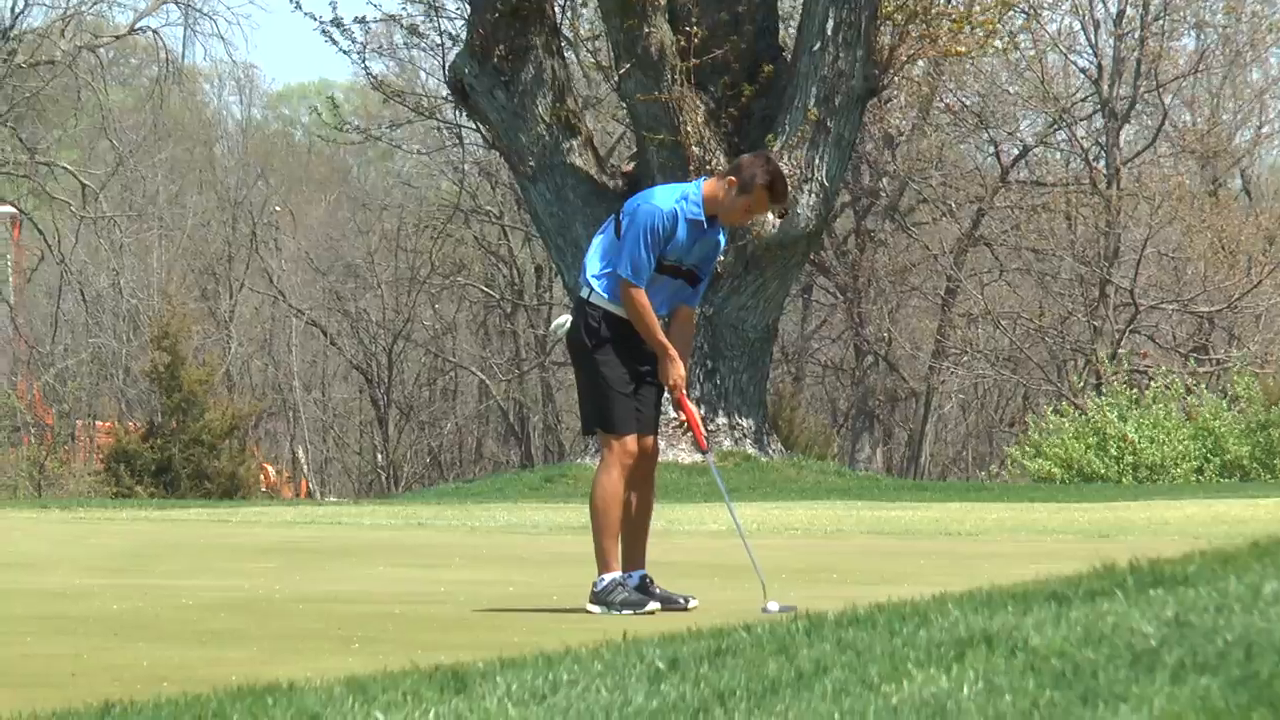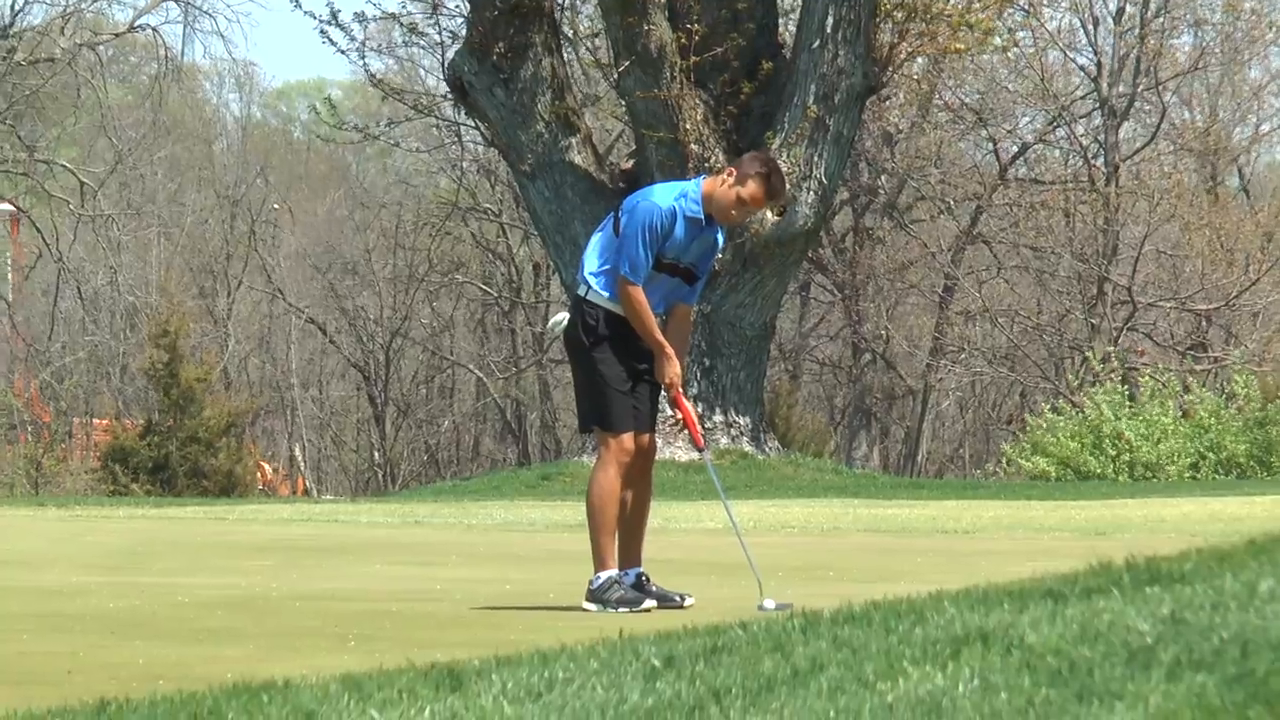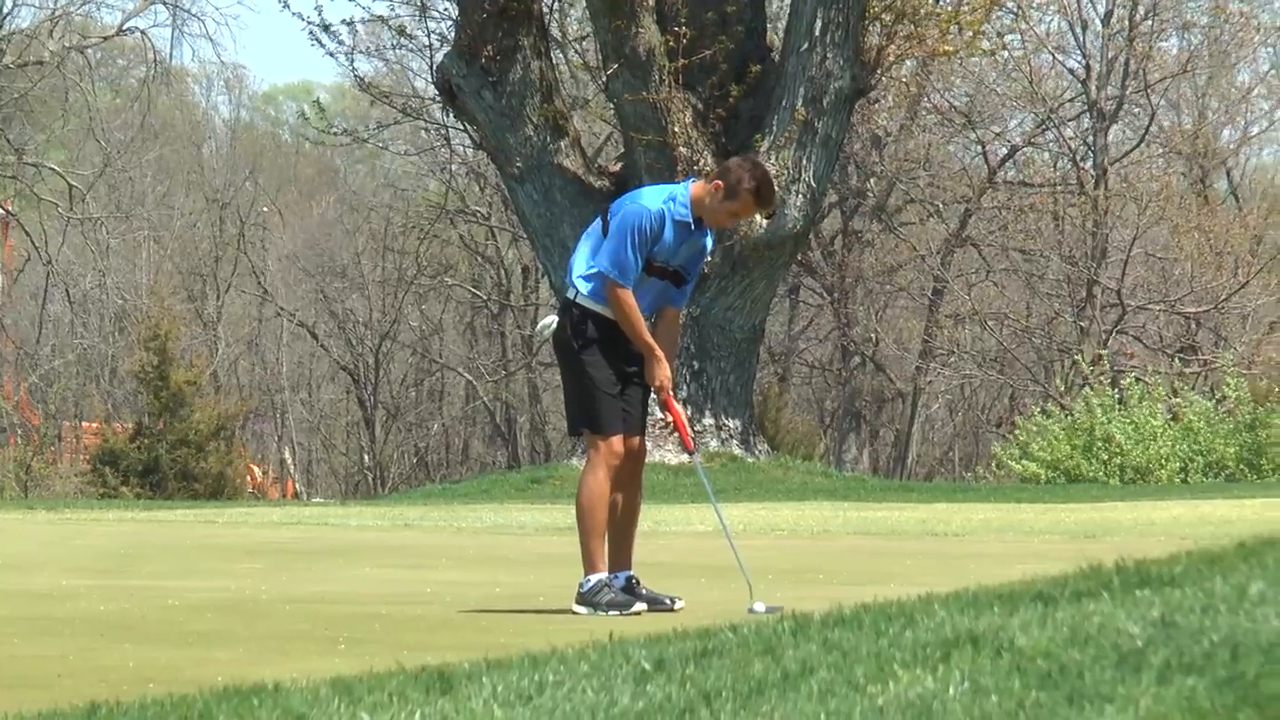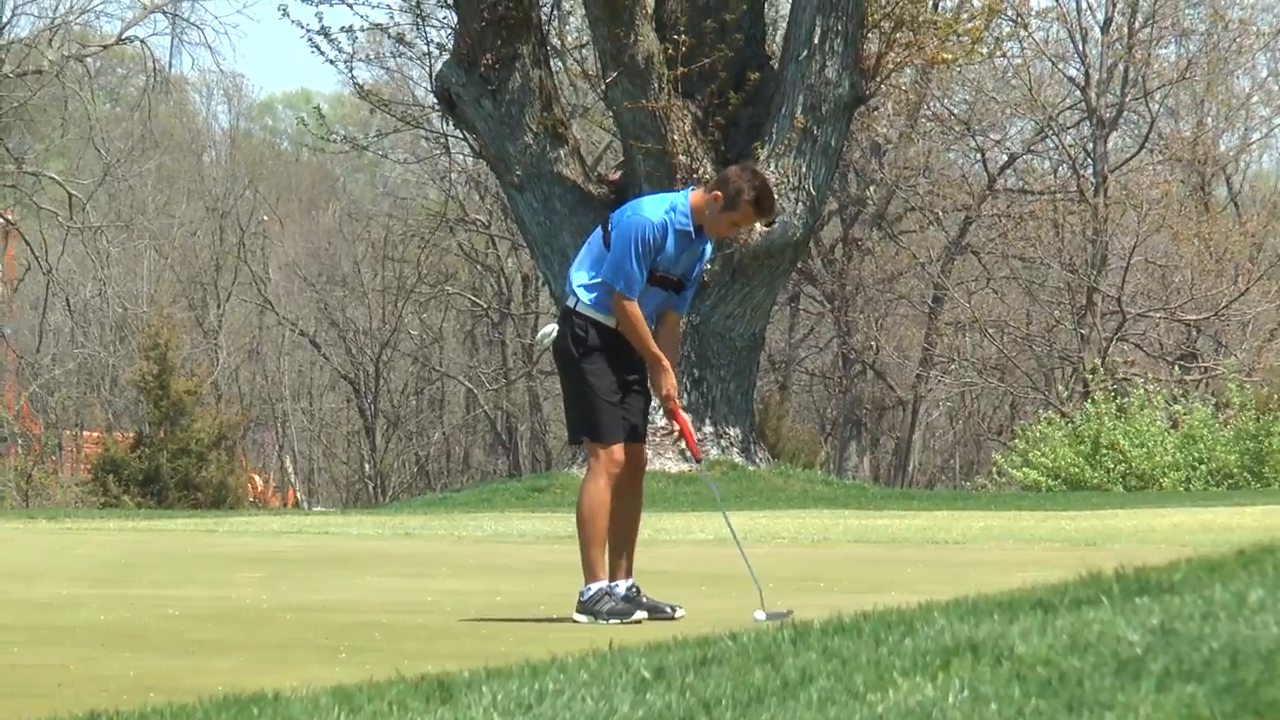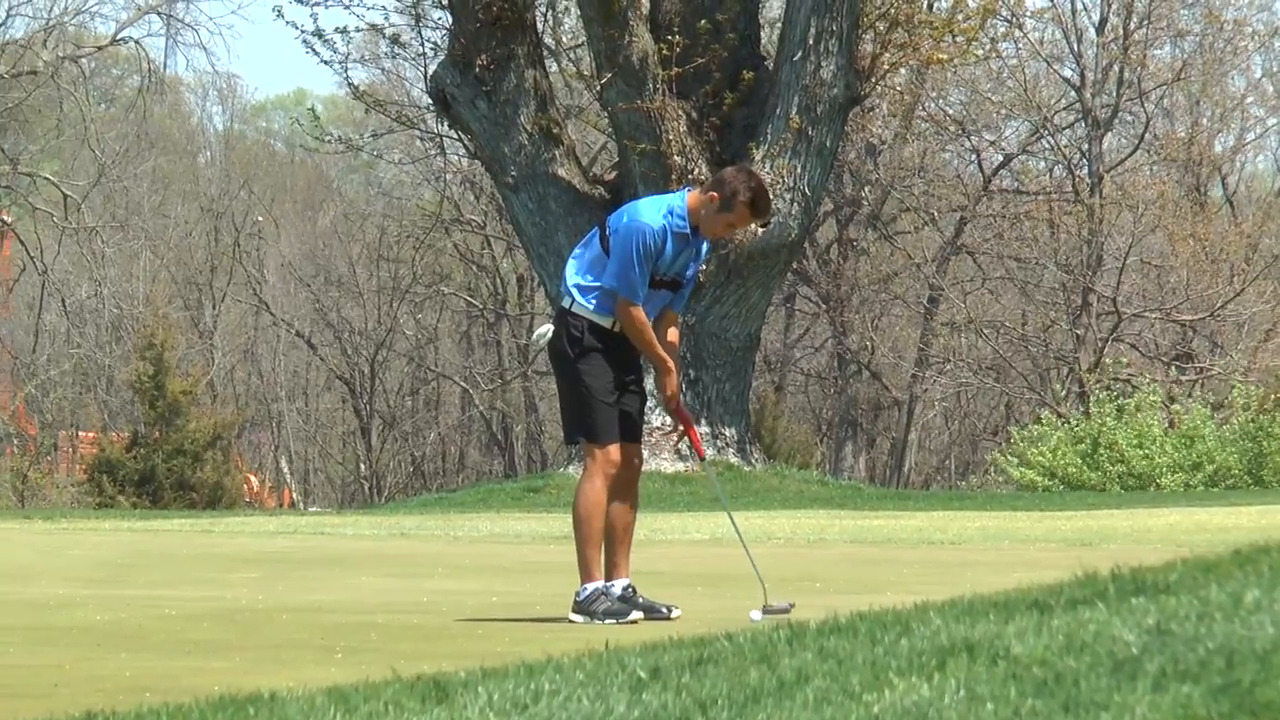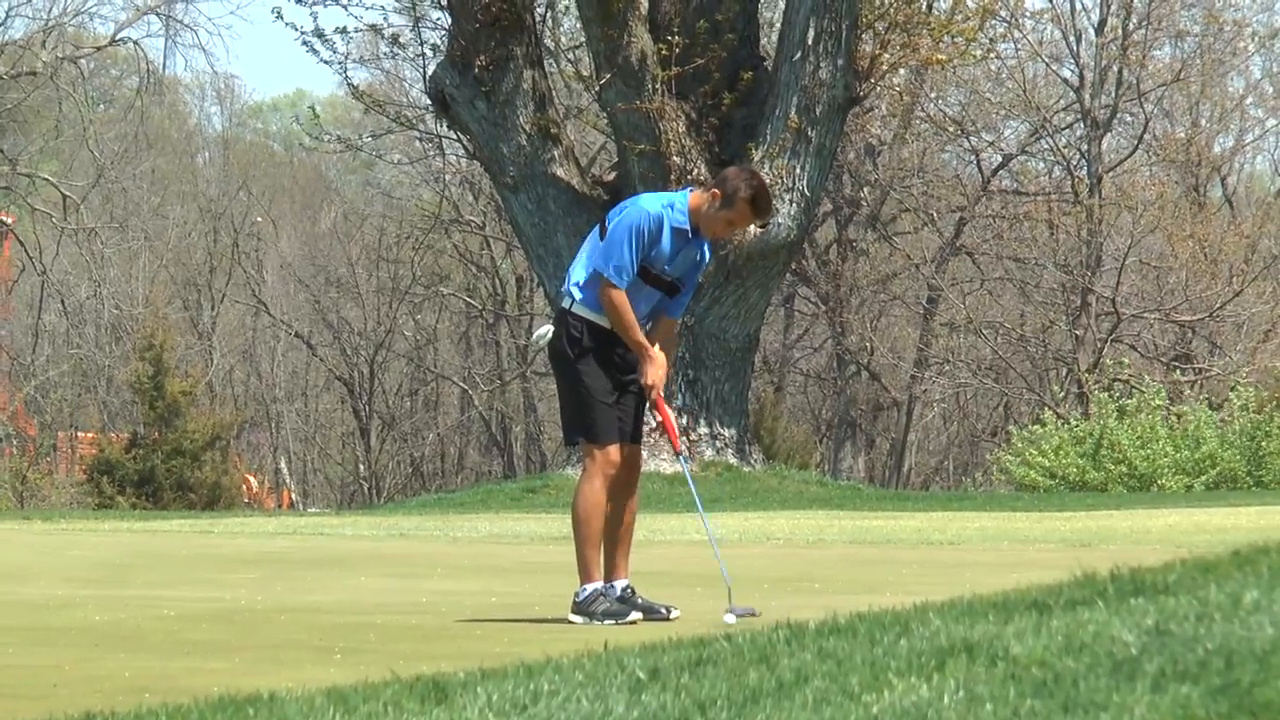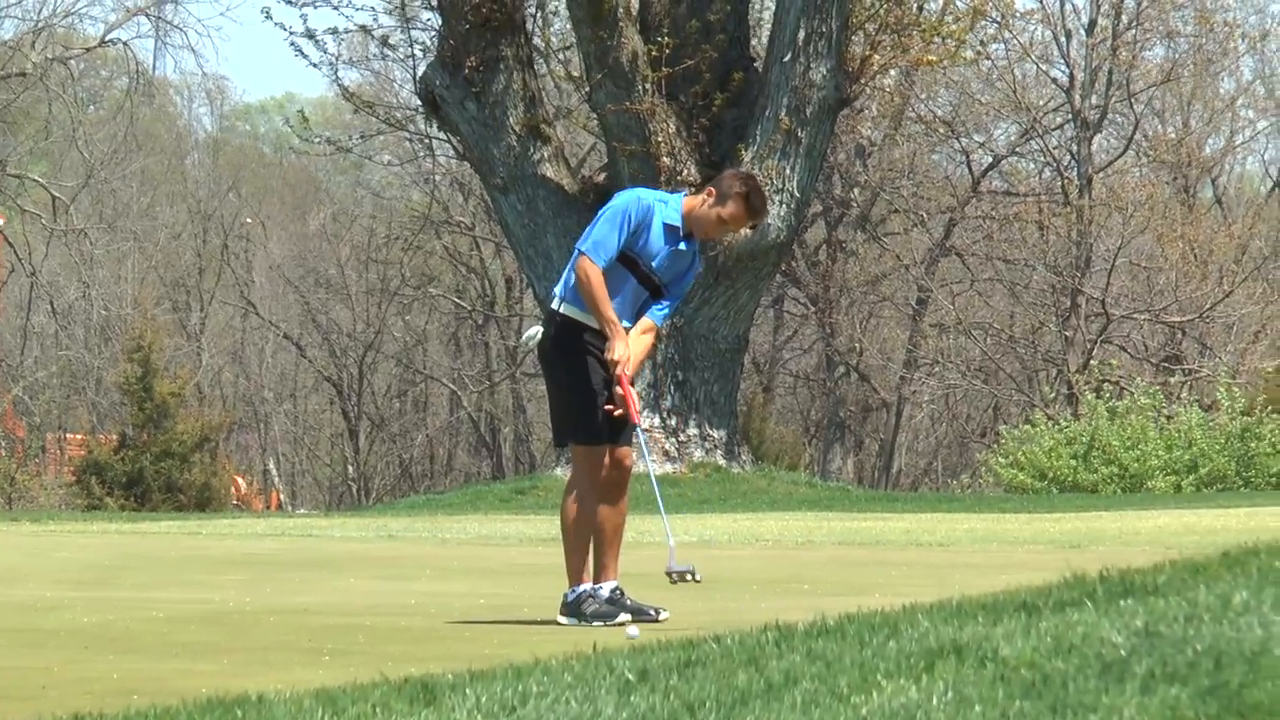
dt=0.3s
person 1, frame 1
left shoulder: (714, 236)
right shoulder: (658, 208)
left elbow: (684, 310)
right elbow: (630, 288)
left wrist: (680, 381)
right wrist: (668, 355)
left hip: (643, 334)
right hip: (602, 326)
left knee: (646, 455)
right knee: (621, 451)
left ankle: (636, 578)
right ankle: (607, 584)
person 1, frame 2
left shoulder: (713, 236)
right shoulder: (656, 206)
left elbow: (681, 309)
right elbow: (627, 285)
left wrist: (674, 375)
right wrist: (664, 354)
left hip: (639, 332)
right hip: (599, 324)
left knee: (643, 453)
right knee: (617, 448)
left ankle: (631, 576)
right ankle: (603, 581)
person 1, frame 3
left shoulder: (702, 239)
right shoulder: (645, 208)
left elbow: (670, 311)
right elbow: (616, 288)
left wrist: (665, 381)
right wrist: (654, 356)
left hip: (630, 334)
right hip: (589, 325)
left knee: (633, 455)
right knee: (607, 451)
left ankle: (622, 579)
right ankle: (593, 584)
person 1, frame 4
left shoulder: (702, 245)
right shoulder: (647, 219)
left elbow: (670, 317)
right elbow: (623, 300)
left wrist: (669, 387)
right wrist: (660, 368)
left hip: (629, 341)
right hip: (589, 334)
left knee: (634, 464)
right knee: (608, 460)
left ankle: (623, 587)
right ankle: (594, 593)
person 1, frame 5
left shoulder: (698, 243)
right shoulder: (646, 223)
left elbow: (669, 317)
right elbow: (628, 306)
left wrist: (672, 386)
right wrist: (665, 368)
left hip: (624, 342)
right hip: (584, 334)
left knee: (630, 464)
right knee: (605, 460)
left ankle: (619, 586)
right ankle: (589, 592)
person 1, frame 6
left shoulder: (699, 253)
right shoulder: (646, 213)
left elbow: (665, 324)
right elbow: (610, 289)
left wrist: (657, 388)
right wrist: (646, 355)
left hip: (627, 344)
right hip: (584, 334)
left knee: (629, 464)
right knee: (602, 461)
left ankle: (618, 587)
right ankle: (588, 593)
person 1, frame 7
left shoulder: (690, 260)
right shoulder: (638, 205)
left elbow: (648, 326)
right elbow: (586, 265)
left wrist: (626, 376)
right wrist: (616, 335)
left hip: (615, 344)
right hip: (573, 333)
left knee: (619, 464)
right knee: (590, 462)
left ankle: (606, 589)
right ankle: (577, 595)
